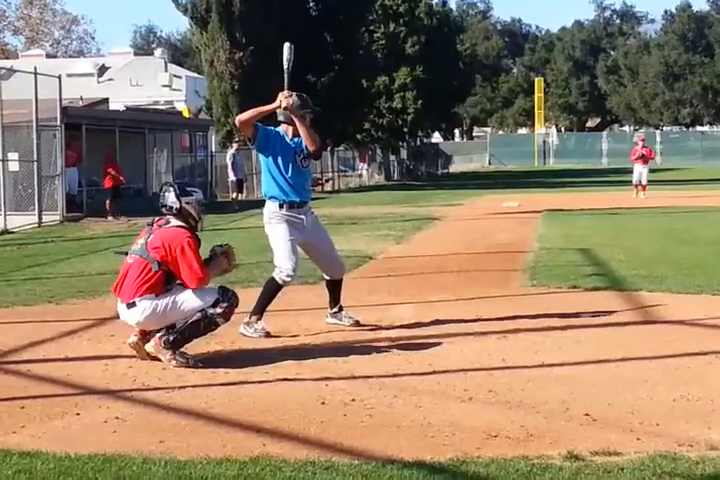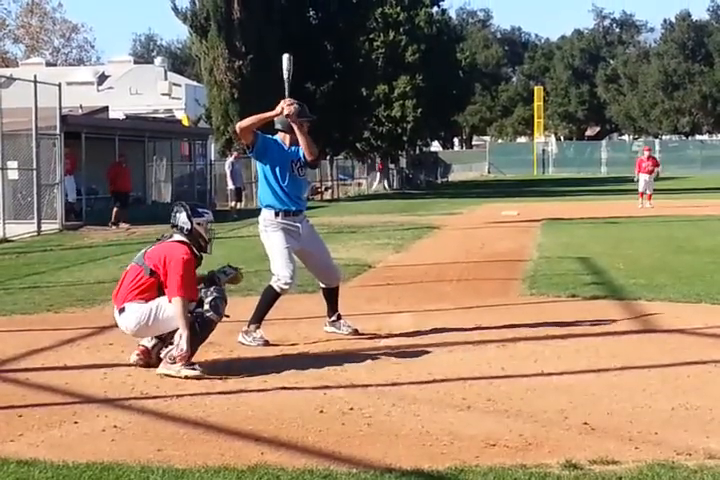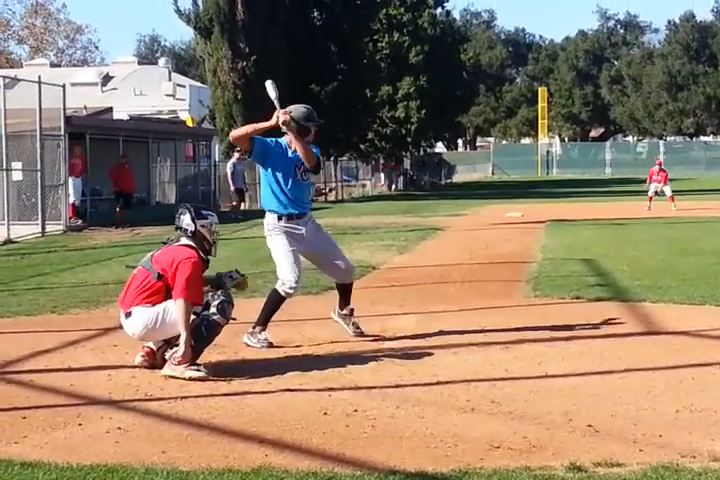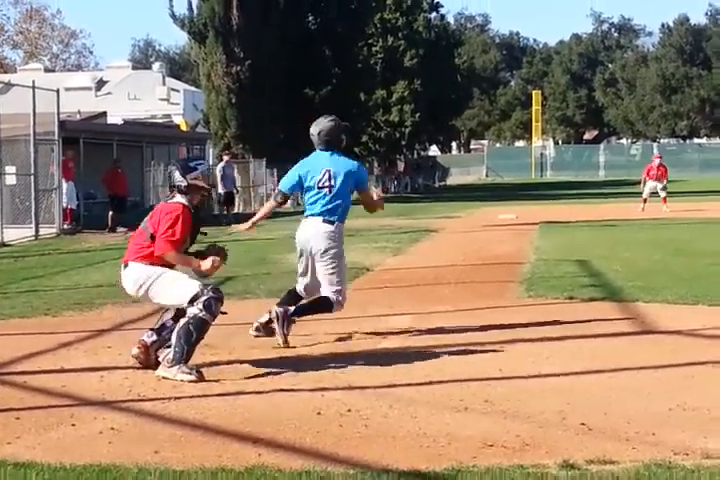
dt=1s
person 1, frame 1
left shoulder: (304, 141)
right shoulder: (268, 136)
left elbow: (314, 147)
right elbow: (241, 121)
left wrist: (293, 113)
right wrist: (275, 105)
left hip: (305, 213)
right hip: (279, 213)
left knee: (335, 265)
right knee: (286, 270)
left ankle: (335, 310)
right ankle: (252, 320)
person 1, frame 2
left shoulder: (300, 150)
right shoulder: (266, 144)
left elbow: (313, 158)
right elbow: (241, 128)
left wrist: (293, 122)
right wrist: (276, 112)
left hip: (300, 221)
right hip: (274, 222)
left knee: (330, 272)
right knee: (284, 277)
left ankle: (333, 319)
right ankle: (250, 329)
person 1, frame 3
left shoulder: (310, 150)
right shoulder: (268, 147)
left elbow: (312, 163)
right elbow: (235, 136)
left wrist: (292, 130)
right wrist: (270, 123)
left hip: (307, 223)
right hip: (279, 226)
left knee: (344, 270)
right knee: (290, 281)
left ankle: (343, 311)
right ankle: (256, 330)
person 1, frame 4
left shoulder: (304, 166)
right shoulder: (352, 167)
left elbow: (278, 200)
right elbow: (370, 206)
left wrist: (252, 222)
right wrist: (378, 200)
left hip: (305, 230)
right hip: (328, 234)
left knee: (305, 287)
right knee: (333, 299)
left ankle: (266, 323)
right ankle: (287, 315)
person 2, frame 1
left shoulder: (156, 227)
right shoulder: (181, 236)
right elbow: (199, 280)
left wrist: (209, 265)
right wrist: (219, 263)
left hip: (127, 305)
right hip: (143, 308)
left knee: (184, 290)
right knee: (226, 299)
left ankle: (145, 334)
right ankle: (166, 343)
person 2, frame 2
left shoulder: (169, 245)
right shoulder: (181, 254)
right elbow: (178, 297)
left wrist: (208, 279)
right wrist: (186, 334)
left hip: (128, 313)
right hip: (137, 314)
right knee: (214, 298)
left ankle: (149, 350)
right ankle: (173, 361)
person 2, frame 3
left shoulder: (174, 249)
right shoulder: (190, 257)
right elbow: (182, 299)
left wrist: (214, 282)
right wrist: (186, 338)
left hip: (132, 316)
right hip: (144, 319)
right knee: (221, 302)
left ankle: (155, 351)
right ankle: (179, 362)
person 2, frame 4
left shoulder: (176, 206)
right shoulder: (178, 210)
right elbow: (166, 250)
left wrist: (197, 261)
right wrist: (199, 265)
left hip: (144, 271)
right hip: (143, 272)
left knee: (191, 303)
right knee: (209, 298)
left ankle: (150, 347)
right ankle: (173, 365)
